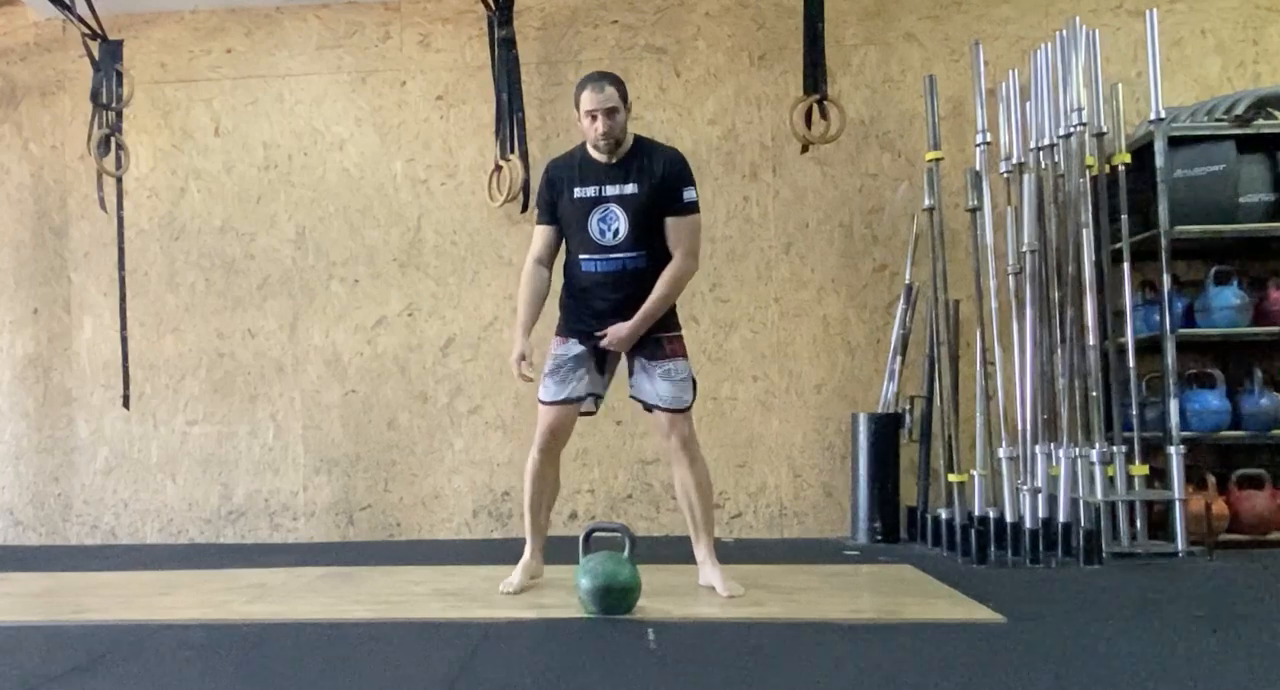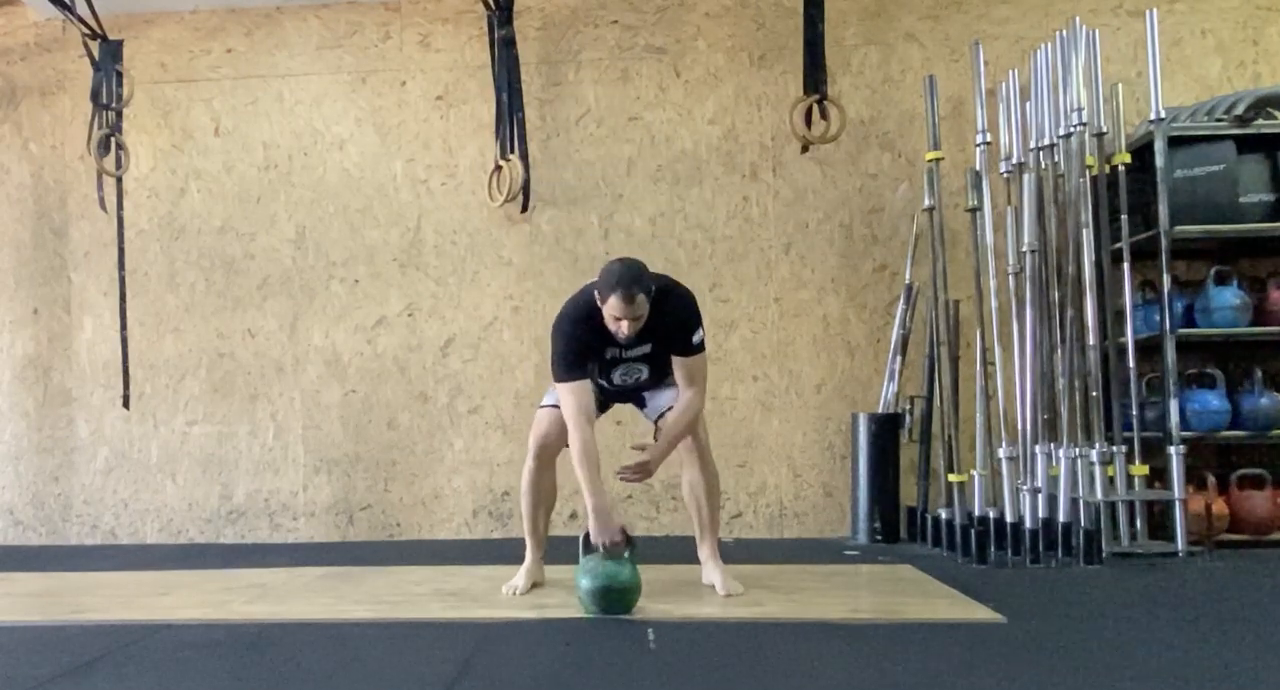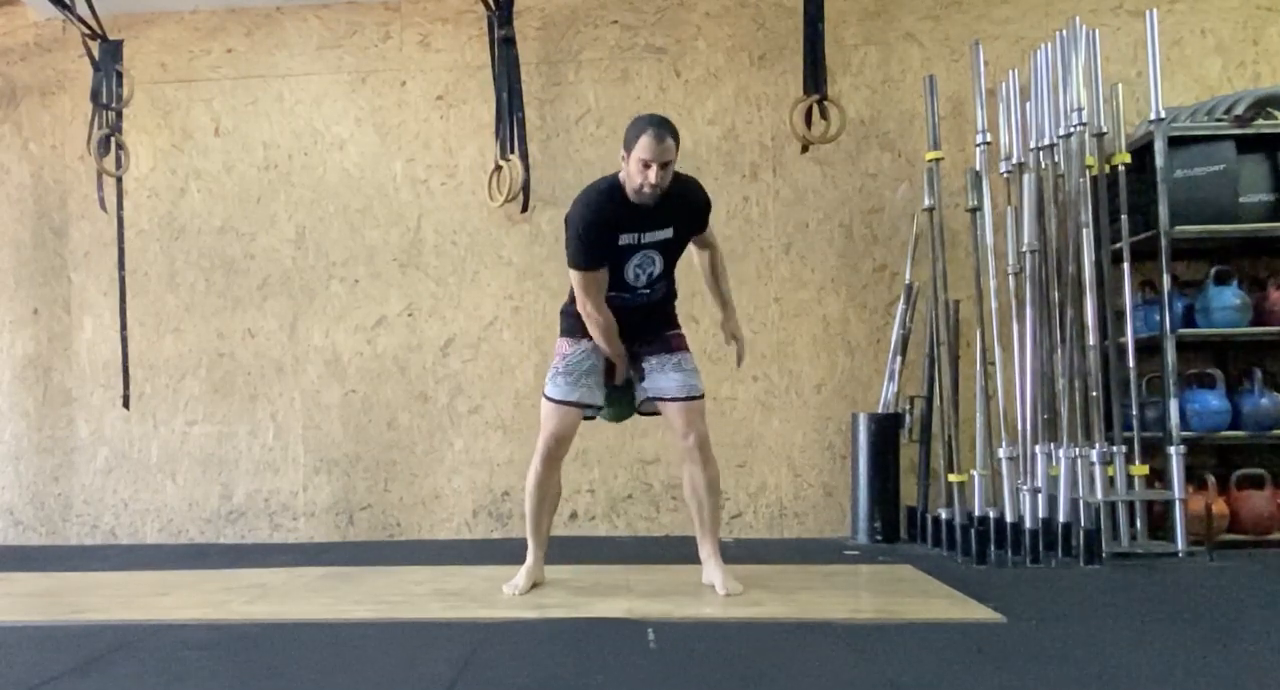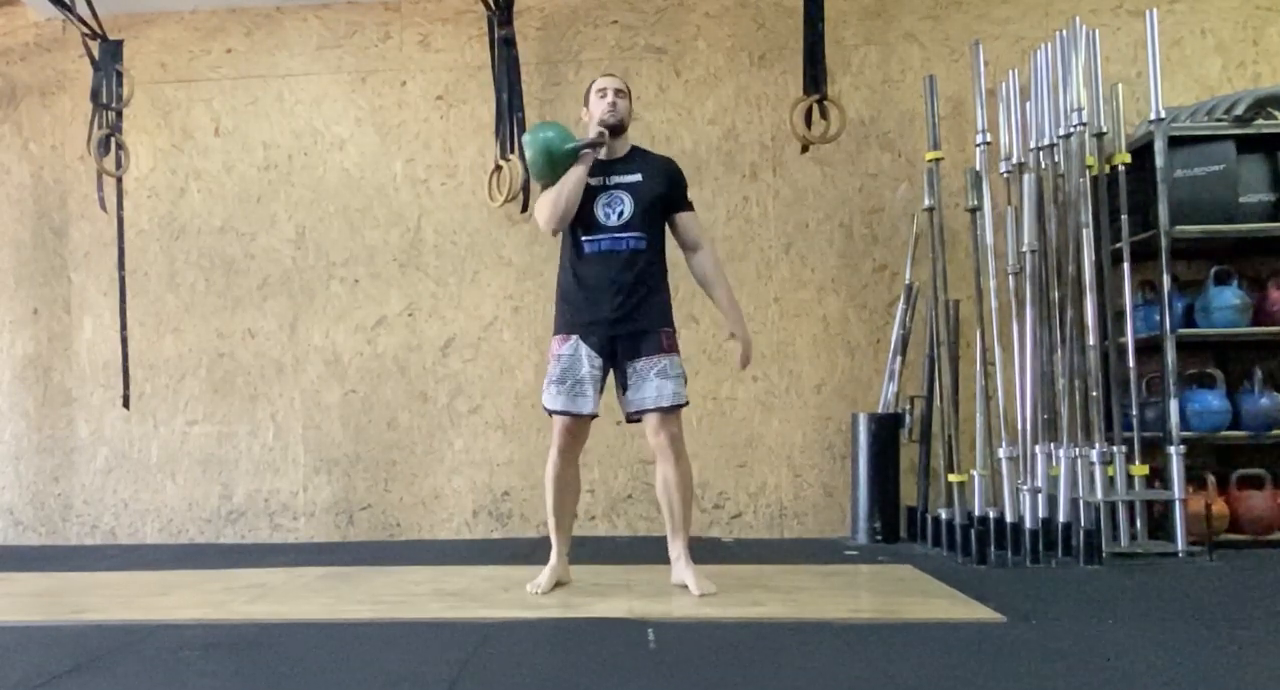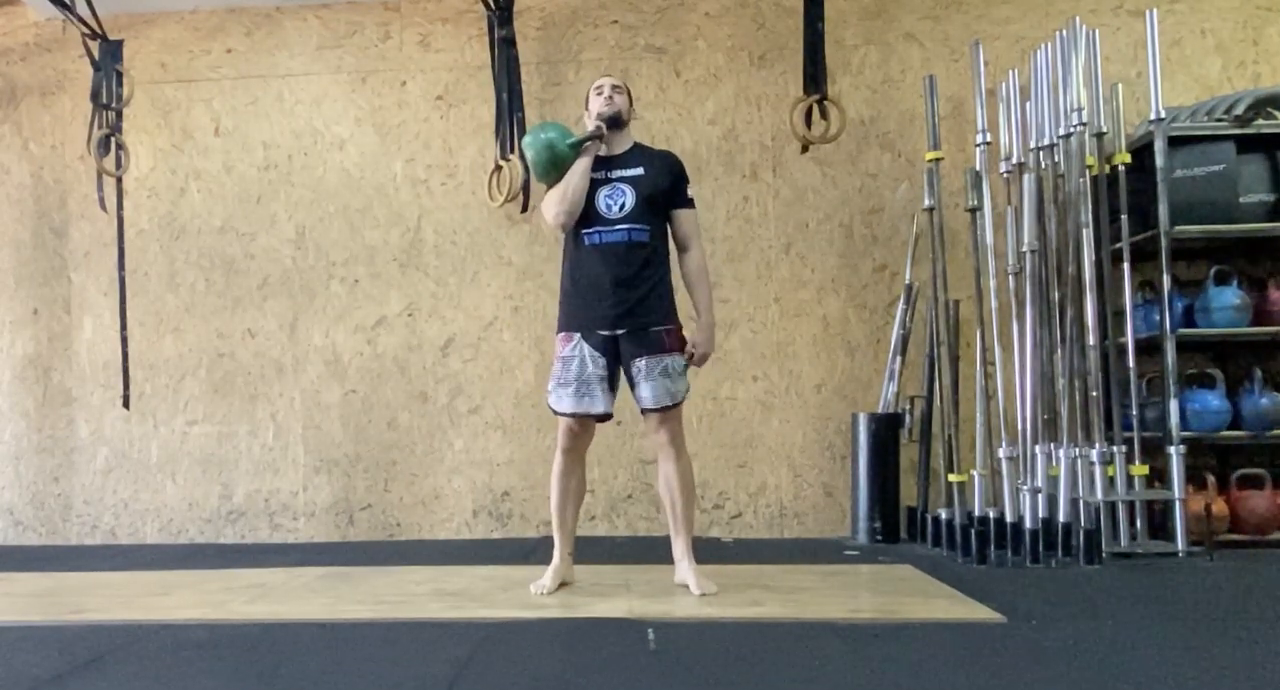
dt=1s
person 1, frame 1
left shoulder: (667, 166)
right shoulder: (559, 174)
left elbow: (685, 257)
right elbow: (539, 261)
left wrist: (636, 325)
right wrist: (521, 333)
left hip: (651, 327)
right hip: (578, 329)
left knee: (680, 438)
right knee: (548, 436)
left ankle: (708, 561)
right ankle: (532, 557)
person 1, frame 2
left shoulder: (677, 304)
right shoulder: (573, 321)
left elbow: (693, 391)
right elbow: (578, 424)
left wrist: (659, 452)
right wrist: (597, 508)
left hip: (658, 375)
right hip: (592, 378)
left knee: (696, 440)
right knee: (541, 445)
left ankle: (711, 562)
right ankle: (532, 562)
person 1, frame 3
left shoulder: (690, 196)
right shoulder: (592, 208)
left elbow: (708, 247)
right elbow: (590, 304)
left wrist: (728, 312)
right wrist: (619, 362)
left hip: (658, 330)
right hip: (590, 332)
left knee: (695, 439)
right knee: (551, 445)
left ankle: (712, 563)
right ankle: (533, 563)
person 1, frame 4
left shoulder: (662, 171)
right shoulder: (567, 167)
left elbow: (696, 247)
right elbow: (550, 222)
left wrist: (733, 314)
right wrist: (587, 155)
left hip: (648, 326)
right hip: (579, 326)
left knee: (667, 439)
right knee: (564, 439)
left ankle: (681, 560)
right ankle: (558, 560)
person 1, frame 5
left shoulder: (664, 165)
right shoulder: (571, 164)
left elbow: (690, 248)
right elbow: (559, 216)
left wrist: (705, 320)
right wrist: (588, 150)
left hip: (653, 323)
right hip: (583, 324)
left knee: (668, 434)
right knee: (570, 439)
left ankle: (685, 560)
right ankle: (561, 560)
